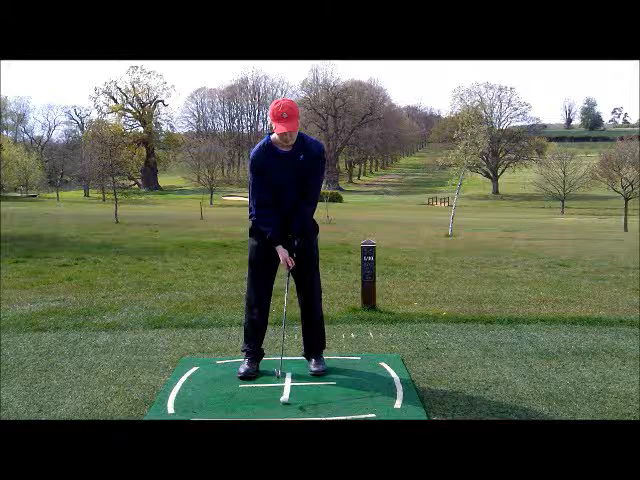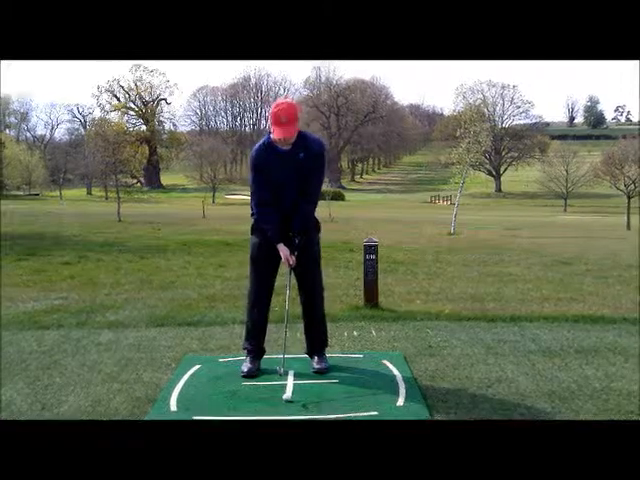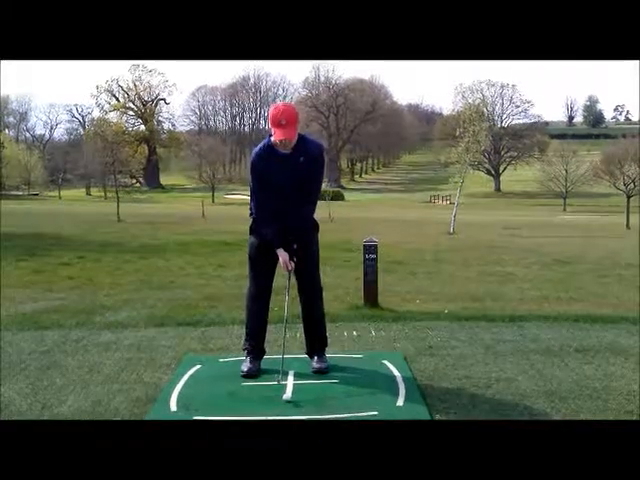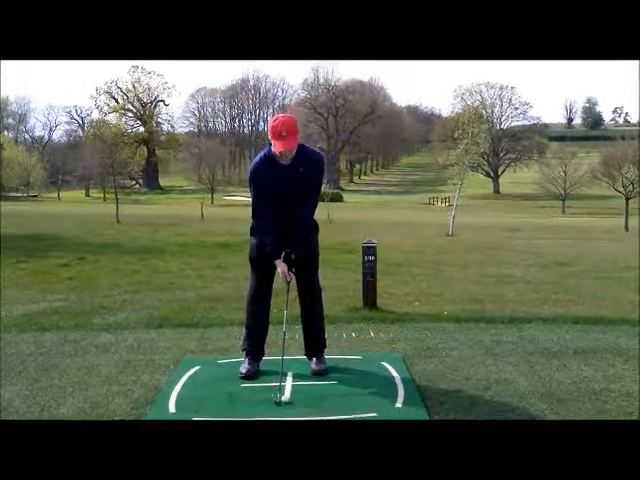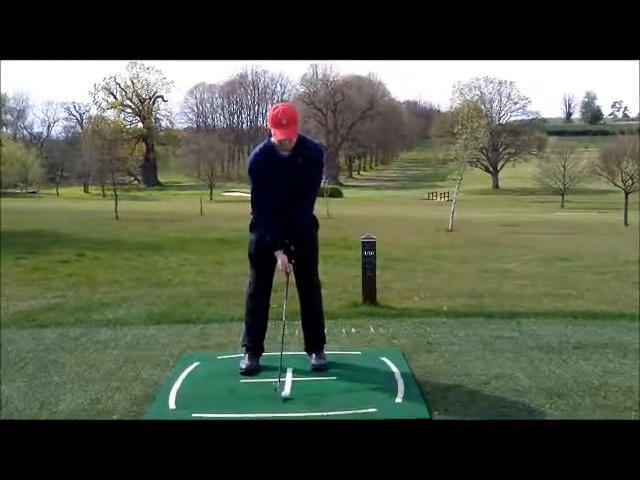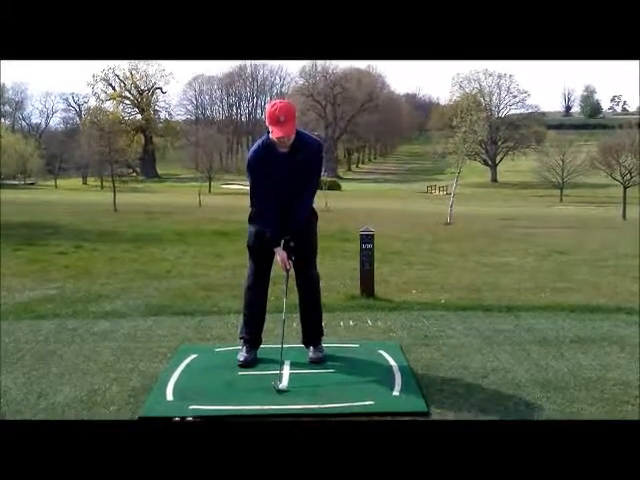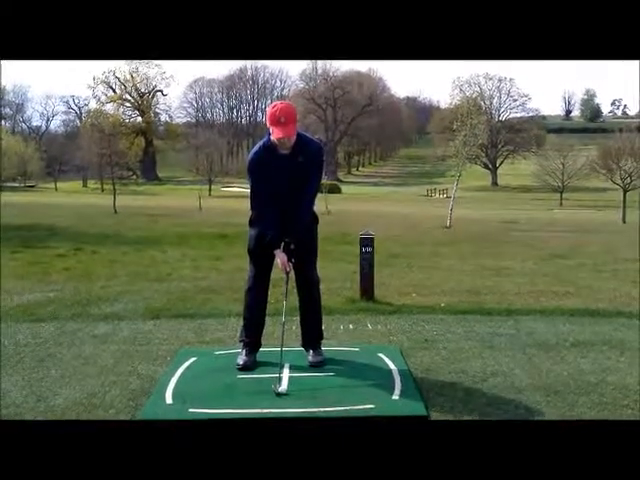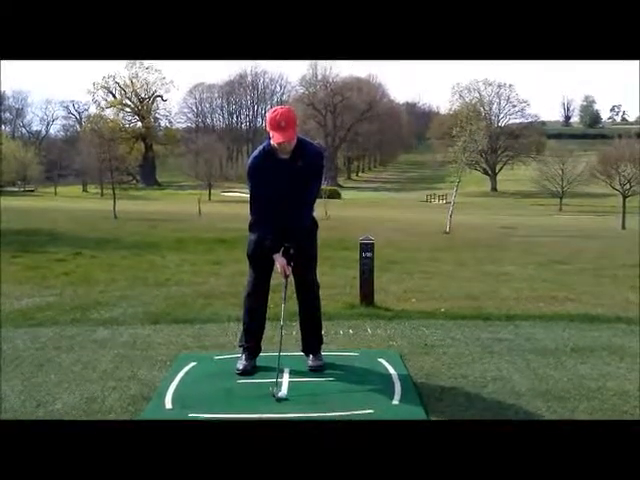
dt=0.5s
person 1, frame 1
left shoulder: (314, 150)
right shoulder: (259, 155)
left elbow: (310, 198)
right elbow: (260, 204)
left wrist: (294, 238)
right wrist: (277, 244)
left hip: (302, 229)
right hip: (265, 231)
left knee: (310, 292)
right knee: (257, 293)
left ankle: (315, 353)
right ankle: (252, 354)
person 1, frame 2
left shoulder: (314, 148)
right shoulder: (260, 153)
left elbow: (311, 196)
right elbow: (261, 202)
left wrist: (295, 235)
right wrist: (278, 242)
left hip: (302, 227)
right hip: (267, 229)
left knee: (312, 290)
right knee: (259, 291)
left ankle: (317, 350)
right ankle: (253, 352)
person 1, frame 3
left shoulder: (314, 152)
right shoulder: (260, 156)
left elbow: (310, 200)
right elbow: (261, 205)
left wrist: (294, 239)
right wrist: (277, 246)
left hip: (302, 228)
right hip: (265, 230)
left knee: (311, 289)
right knee: (258, 290)
left ankle: (317, 351)
right ankle: (253, 353)
person 1, frame 4
left shoulder: (314, 161)
right shoulder: (259, 166)
left elbow: (307, 208)
right elbow: (262, 215)
left wrist: (292, 250)
right wrist: (276, 257)
left hip: (302, 231)
right hip: (266, 232)
left knee: (310, 290)
right knee: (259, 291)
left ankle: (316, 352)
right ankle: (252, 354)
person 1, frame 5
left shoulder: (313, 153)
right shoulder: (258, 158)
left elbow: (307, 200)
right elbow: (261, 207)
left wrist: (291, 242)
right wrist: (276, 248)
left hip: (301, 226)
right hip: (265, 227)
left knee: (309, 286)
right knee: (258, 287)
left ankle: (315, 348)
right ankle: (252, 350)
person 1, frame 6
left shoulder: (312, 148)
right shoulder: (257, 154)
left elbow: (307, 195)
right elbow: (261, 202)
left wrist: (291, 237)
right wrist: (276, 245)
left hip: (301, 219)
right hip: (265, 220)
left knee: (308, 278)
right knee: (257, 279)
left ankle: (313, 341)
right ankle: (249, 343)
person 1, frame 7
left shoulder: (313, 150)
right shoulder: (258, 156)
left elbow: (308, 198)
right elbow: (261, 205)
left wrist: (292, 240)
right wrist: (276, 246)
left hip: (302, 223)
right hip: (265, 224)
left knee: (308, 281)
right knee: (257, 282)
left ankle: (313, 344)
right ankle: (249, 346)
person 1, frame 8
left shoulder: (313, 155)
right shoulder: (258, 161)
left elbow: (307, 202)
right elbow: (260, 209)
left wrist: (291, 244)
right wrist: (274, 251)
left hip: (301, 228)
right hip: (265, 228)
left knee: (308, 287)
right knee: (256, 287)
left ankle: (313, 349)
right ankle: (249, 351)
